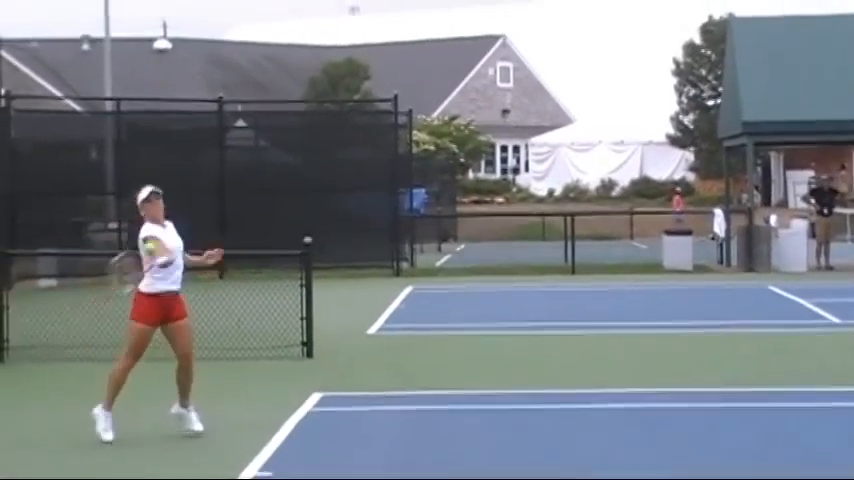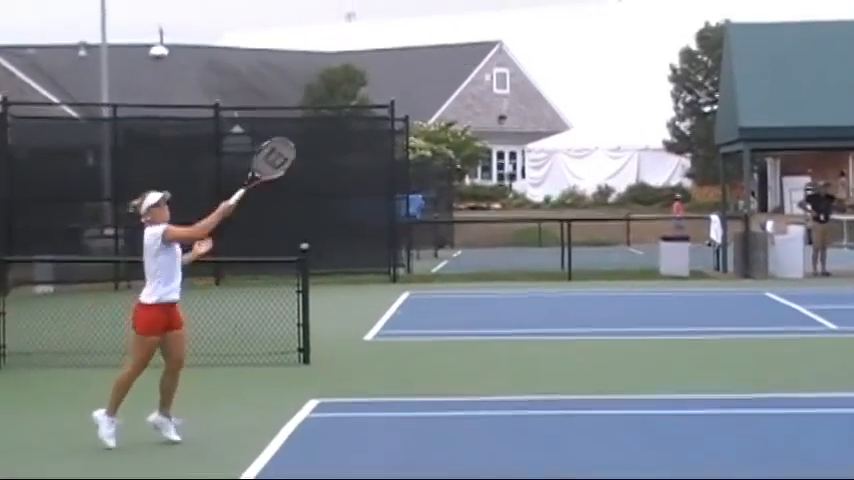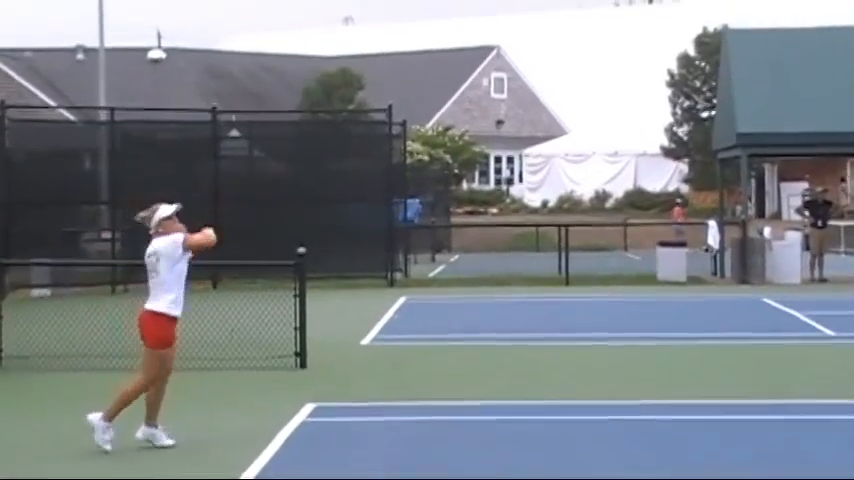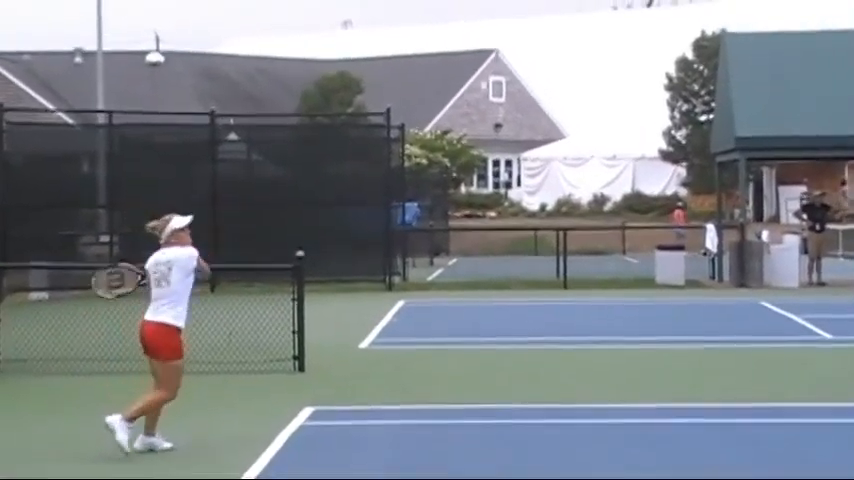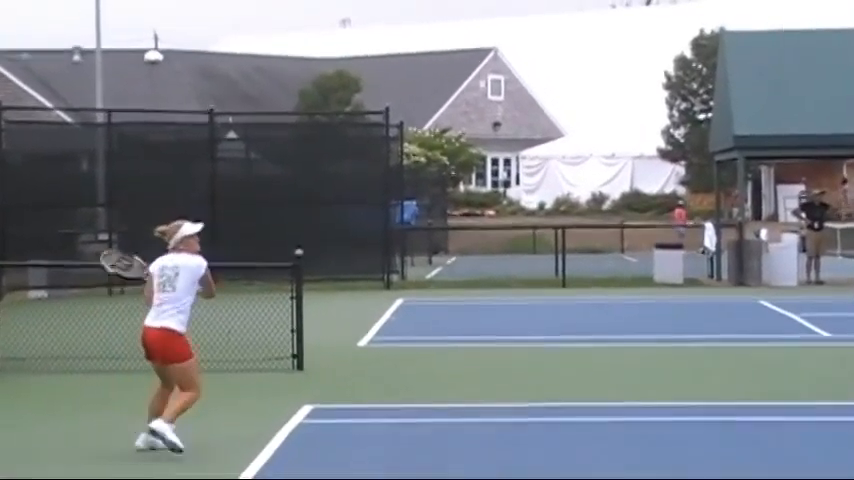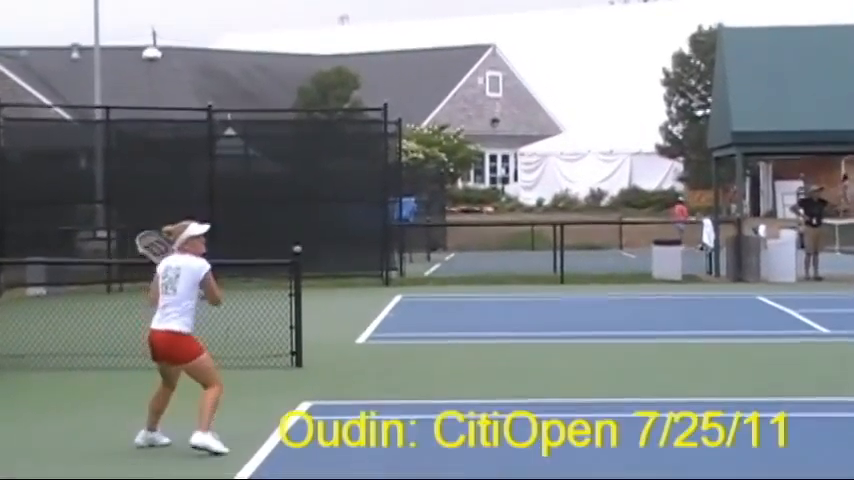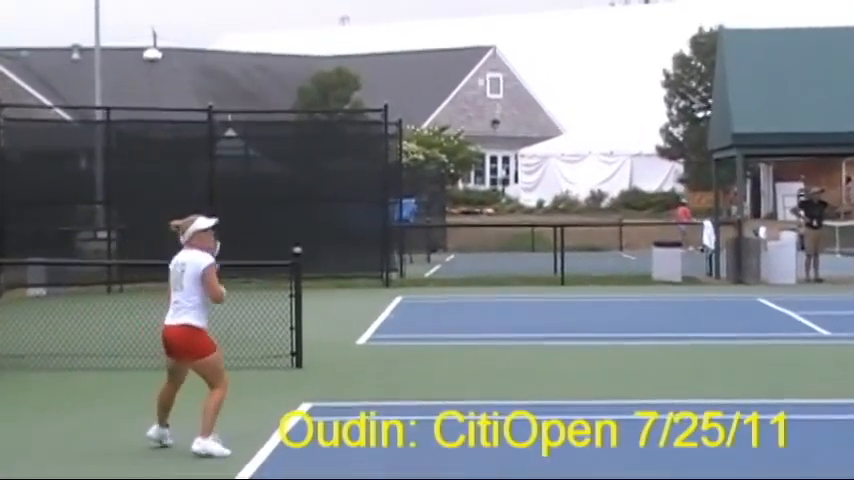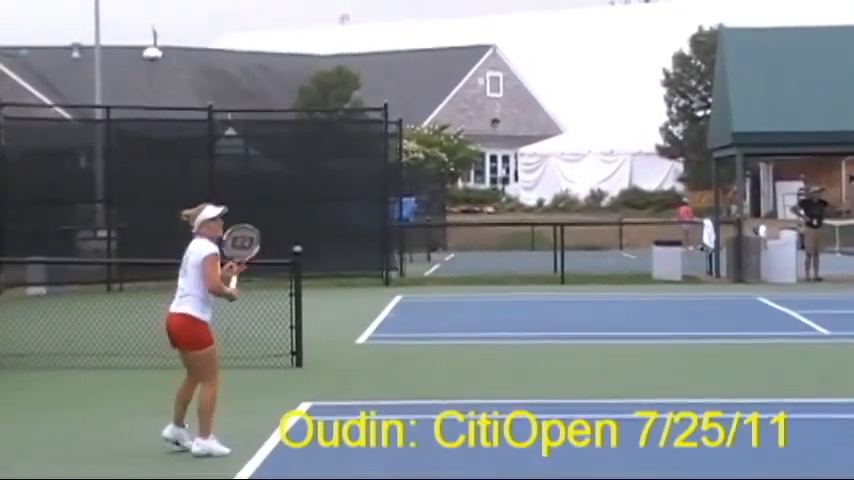
dt=0.1s
person 1, frame 1
left shoulder: (169, 226)
right shoulder: (148, 231)
right elbow: (158, 259)
left wrist: (202, 260)
right wrist: (159, 259)
left hip: (172, 299)
right hip: (149, 299)
left knee: (187, 358)
right knee: (129, 359)
left ankle: (185, 408)
right ankle: (104, 411)
person 1, frame 2
left shoulder: (165, 232)
right shoulder: (157, 232)
right elbow: (196, 232)
left wrist: (195, 253)
right wrist: (220, 212)
left hip: (170, 308)
right hip: (152, 310)
left knee: (175, 364)
right knee: (136, 368)
left ankle: (163, 416)
right ankle: (107, 416)
person 1, frame 3
left shoulder: (154, 247)
right shoulder: (176, 241)
right elbow: (210, 239)
right wrist: (207, 231)
left hip: (153, 316)
right hip: (160, 319)
left knee: (161, 376)
right knee: (147, 380)
left ankle: (150, 427)
right ankle: (103, 419)
person 1, frame 4
left shoulder: (153, 260)
right shoulder: (188, 254)
right elbow: (204, 271)
left hip: (151, 326)
right hip: (166, 331)
left knee: (163, 386)
right knee: (167, 392)
left ankle: (148, 437)
right ankle: (123, 420)
person 1, frame 5
left shoulder: (158, 264)
right shoulder: (197, 263)
left elbow: (149, 298)
right elbow: (210, 292)
left hip: (150, 332)
right hip: (169, 335)
left knee: (168, 385)
right knee: (192, 390)
left ankle: (149, 436)
right ankle: (163, 423)
person 1, frame 6
left shoulder: (164, 264)
right shoulder: (199, 265)
left elbow: (154, 299)
right elbow: (216, 300)
left hip: (157, 334)
right hip: (177, 337)
left knee: (167, 384)
right knee: (214, 385)
left ankle: (149, 432)
right ankle: (202, 434)
person 1, frame 7
left shoulder: (178, 260)
right shoulder: (206, 260)
right elbow: (219, 297)
right wrist: (218, 293)
left hip: (171, 330)
right hip: (190, 331)
left knee: (173, 381)
right knee: (220, 385)
left ankle: (160, 428)
right ankle: (205, 439)
person 1, frame 8
left shoulder: (195, 247)
right shoulder: (208, 248)
right elbow: (213, 286)
left wrist: (227, 272)
right wrist: (231, 293)
left hip: (178, 319)
right hip: (191, 321)
left knee: (194, 377)
right knee: (209, 381)
left ankle: (176, 428)
right ankle: (204, 439)
